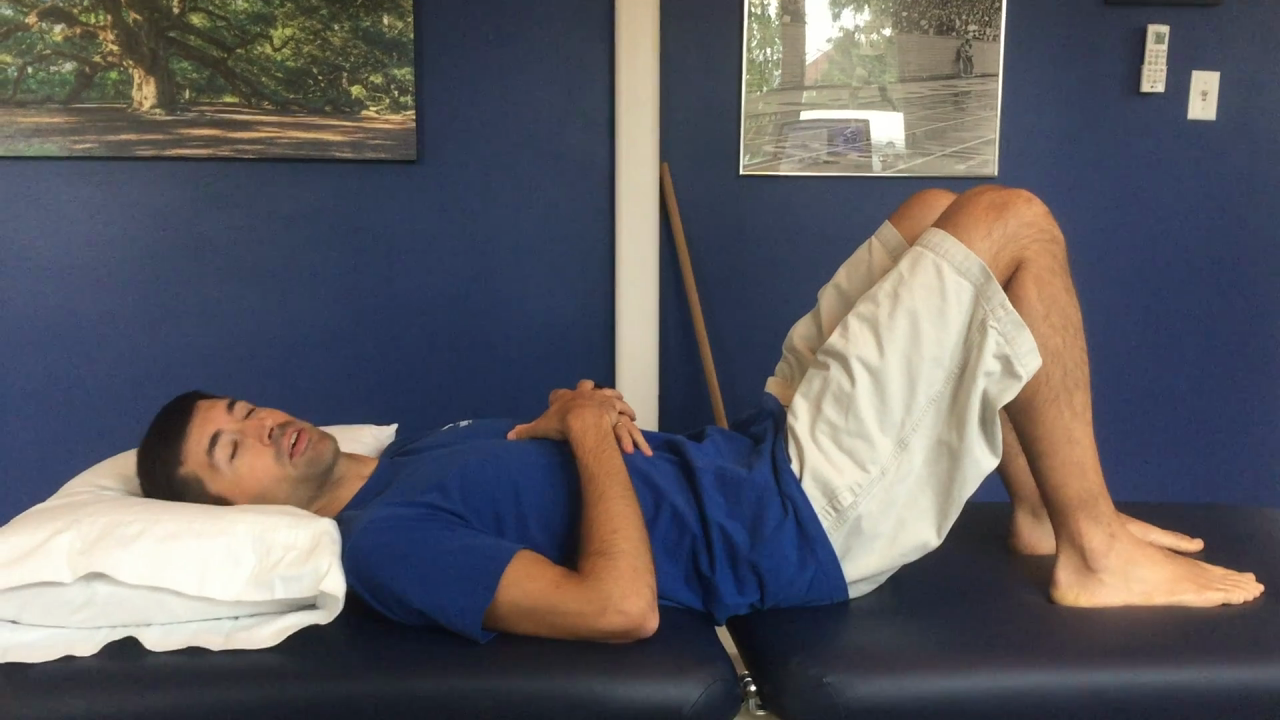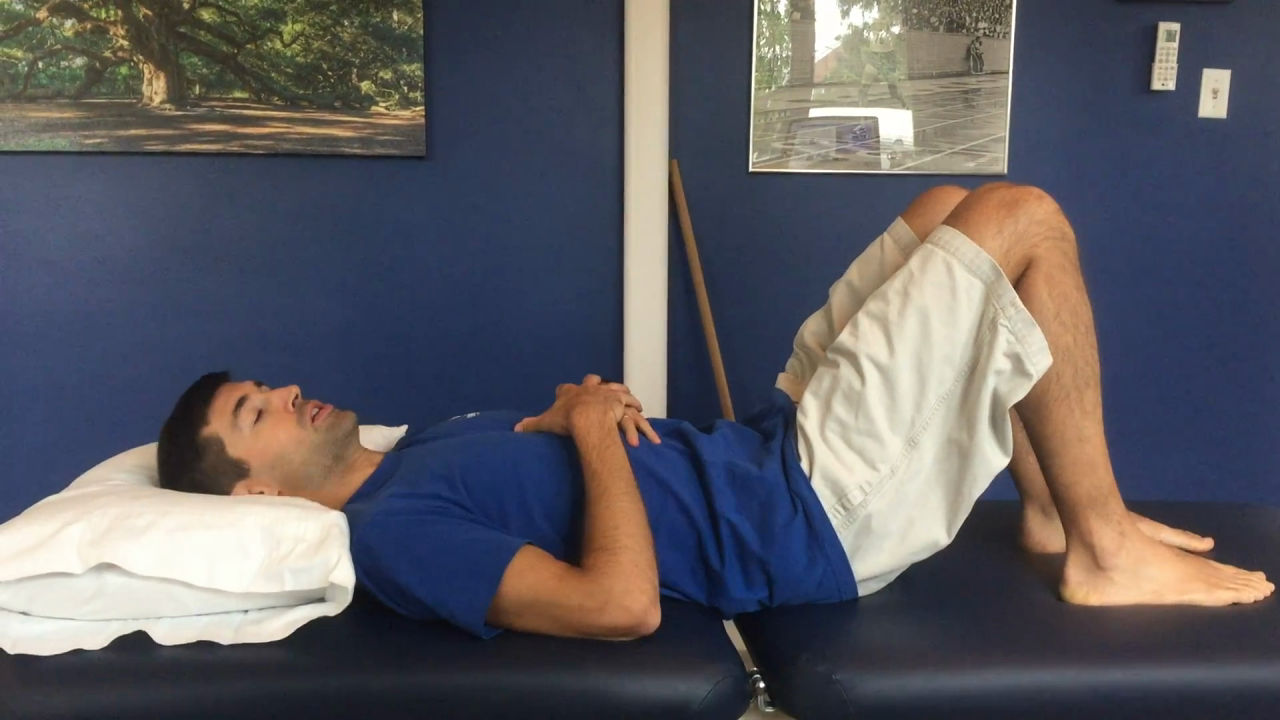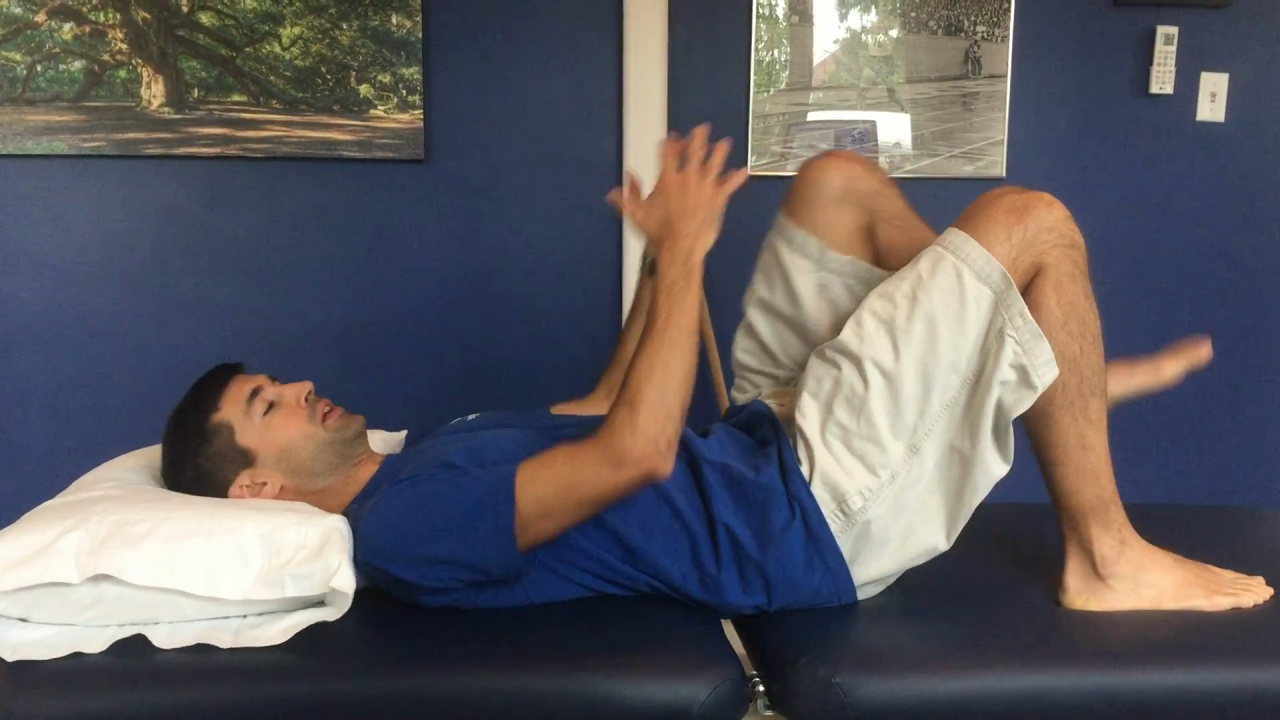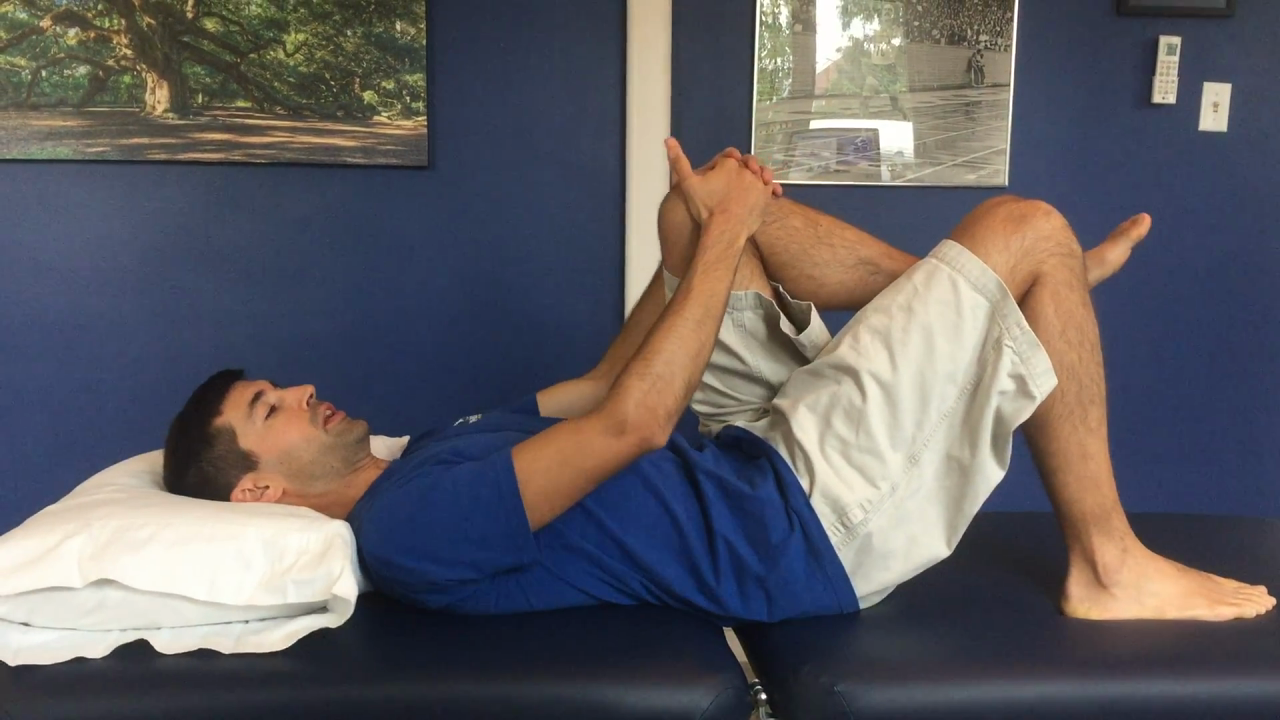
dt=1s
person 1, frame 1
left shoulder: (408, 451)
right shoulder: (385, 542)
right elbow: (621, 609)
left wrist: (570, 419)
right wrist: (592, 434)
left hip: (758, 449)
right hip: (805, 520)
left knee: (941, 211)
right knee: (1012, 222)
left ankle: (1044, 511)
right ankle: (1099, 554)
person 1, frame 2
left shoulder: (414, 452)
right shoulder: (392, 532)
right elbow: (624, 606)
left wrist: (583, 408)
right wrist: (592, 425)
left hip: (770, 442)
right hip: (814, 515)
left knee: (951, 208)
right knee: (1020, 218)
left ankle: (1052, 508)
right ankle: (1108, 554)
person 1, frame 3
left shoulder: (419, 465)
right shoulder: (408, 527)
left elbow: (604, 412)
right elbow: (639, 448)
left wrist: (662, 259)
right wrist: (681, 253)
left hip: (757, 450)
right hip: (807, 517)
left knee: (840, 179)
right knee: (1029, 221)
left ankle: (1053, 379)
right ankle: (1109, 558)
person 1, frame 4
left shoulder: (423, 460)
right shoulder: (414, 530)
left elbow: (599, 389)
right elbow: (634, 420)
left wrist: (711, 227)
right wrist: (726, 235)
left hip: (751, 463)
right hip: (807, 523)
left knee: (694, 211)
right knee: (1025, 227)
left ankle: (1017, 312)
right ankle: (1108, 565)
